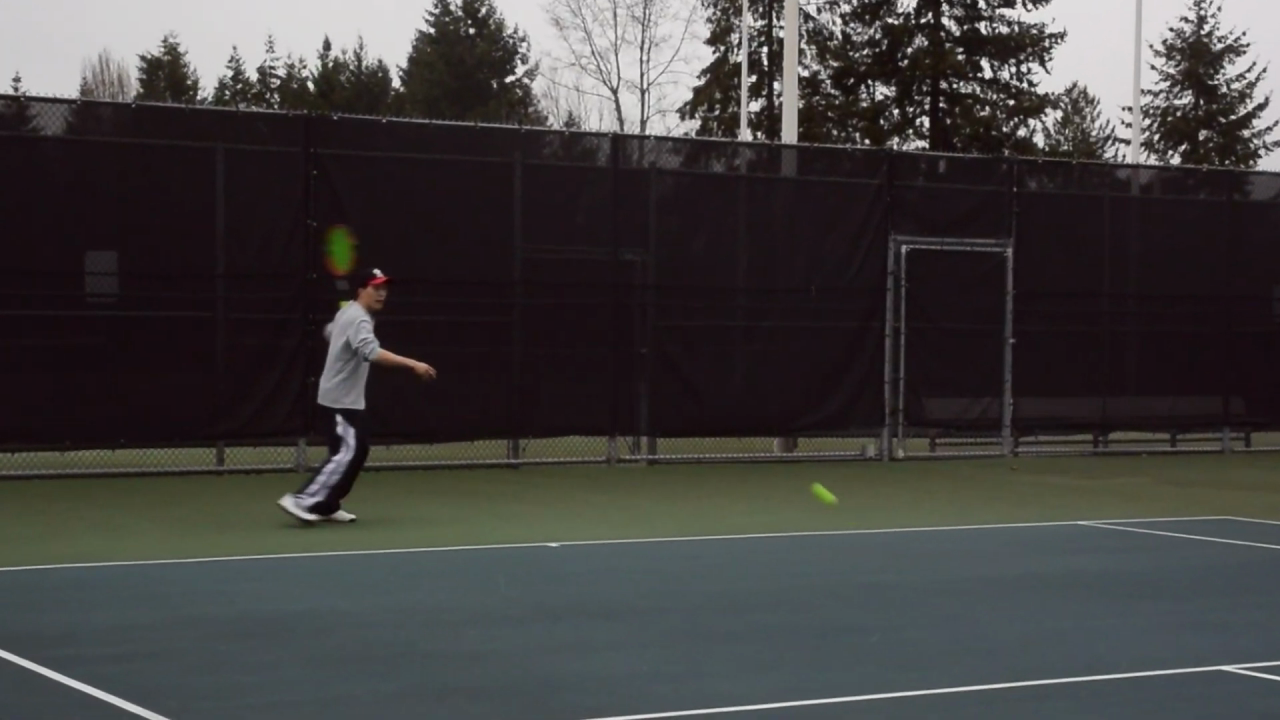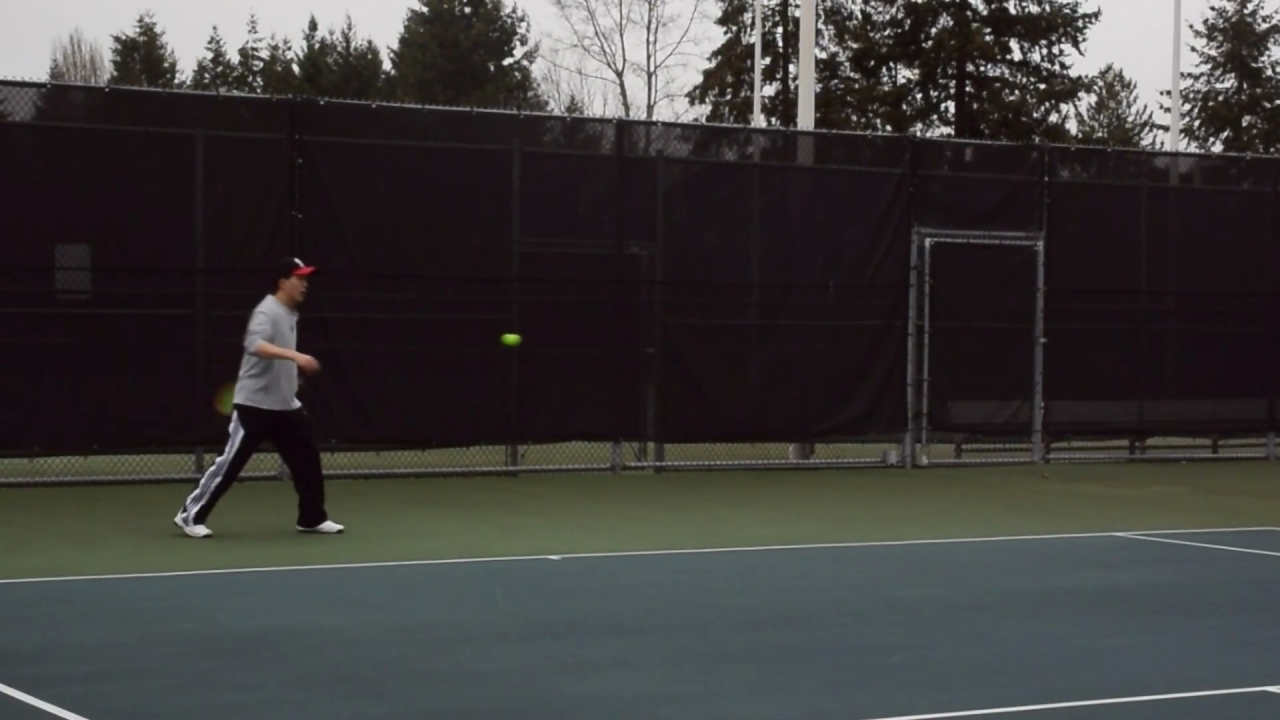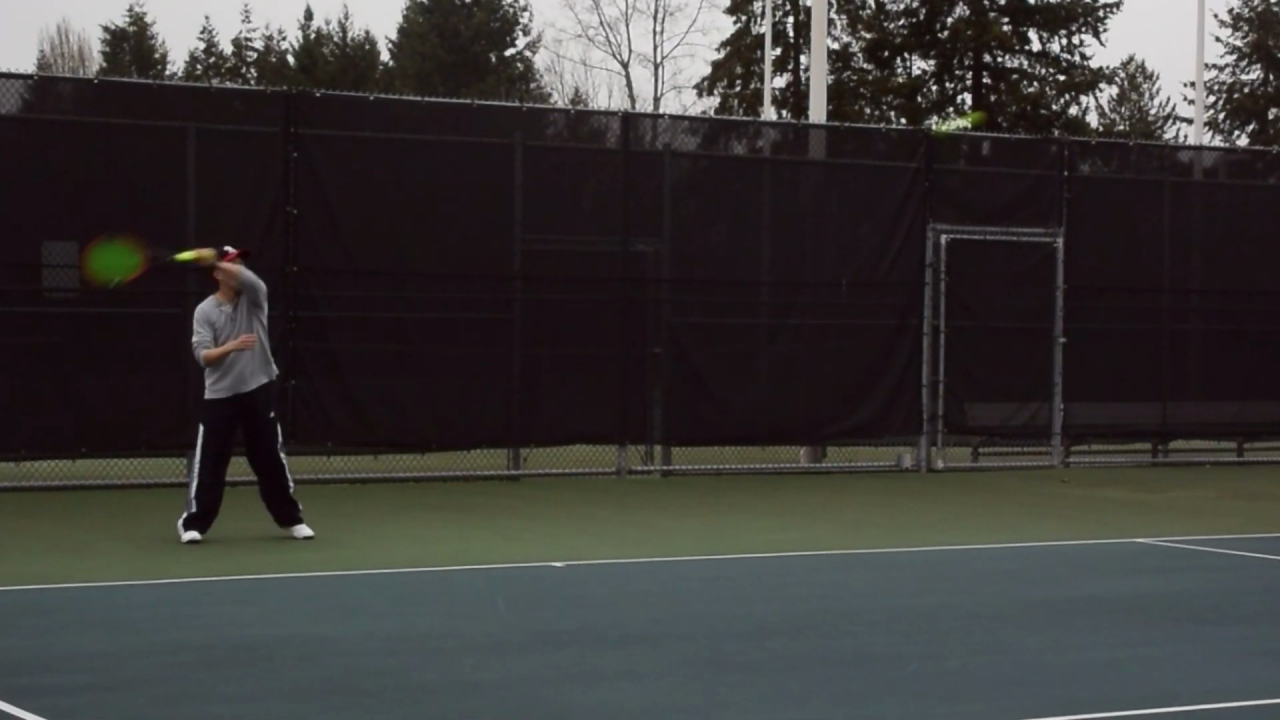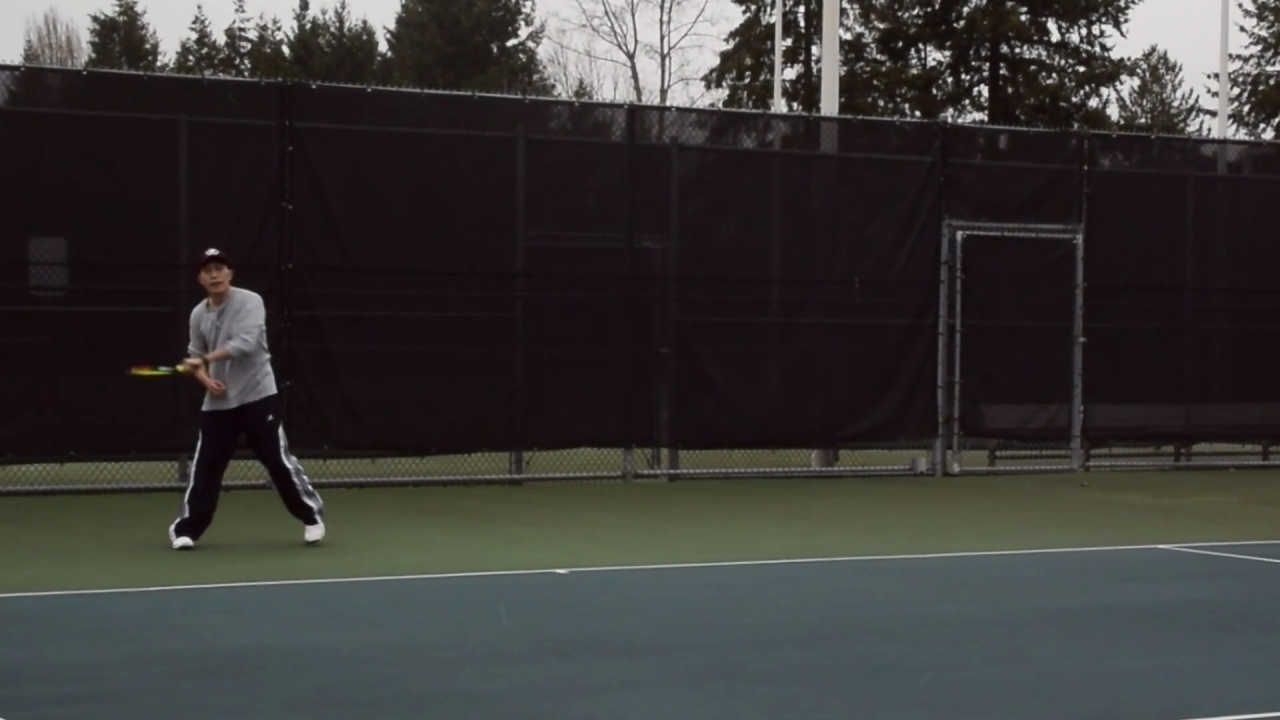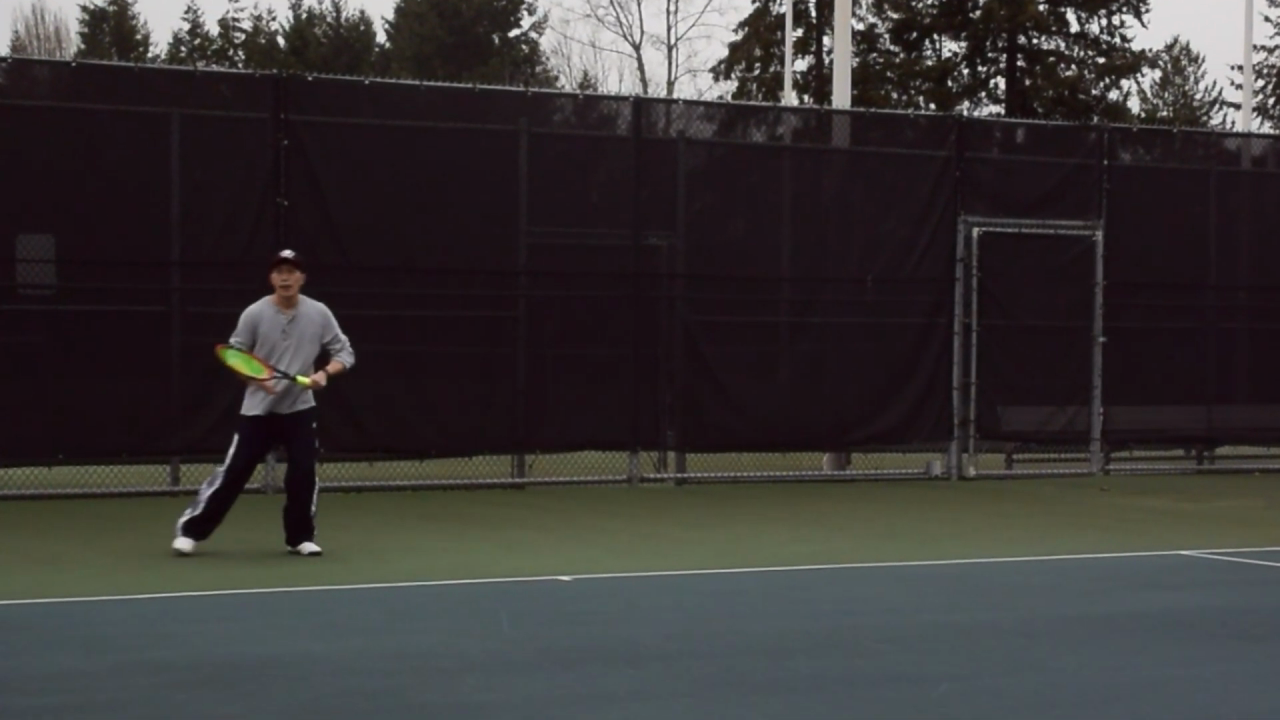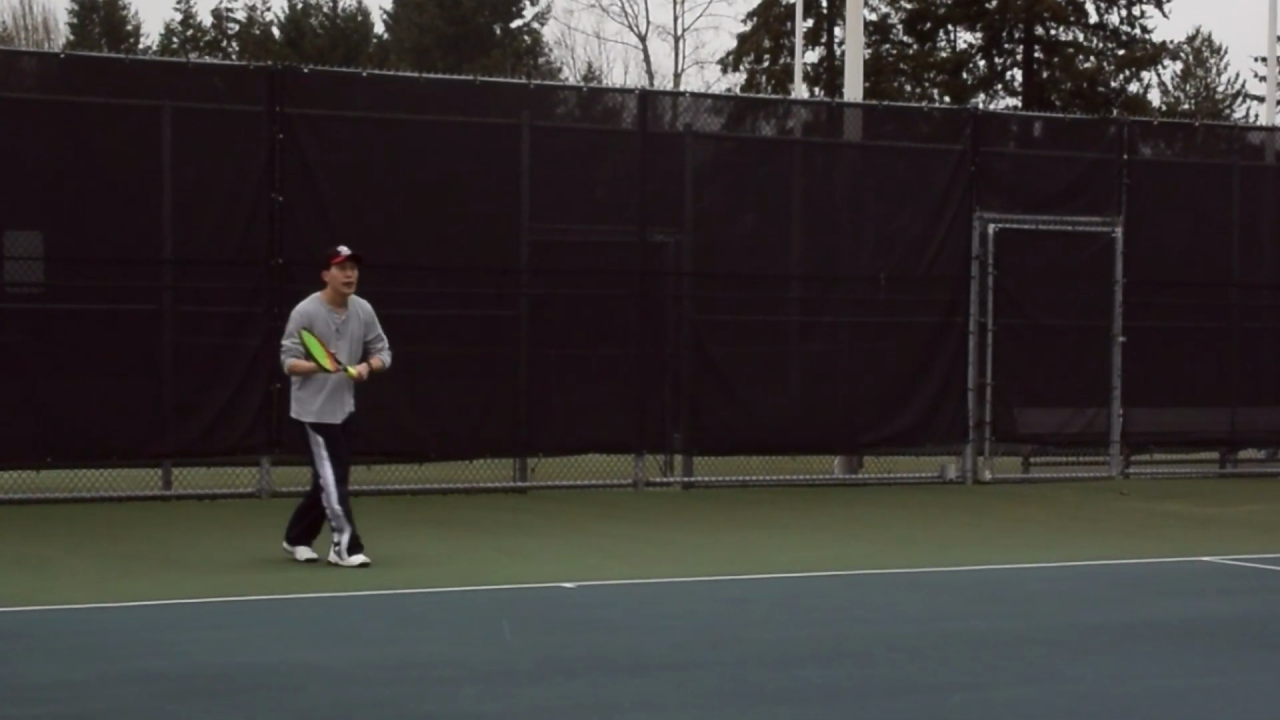
dt=0.7s
person 1, frame 1
left shoulder: (348, 312)
right shoulder: (358, 319)
left elbow: (331, 332)
right elbow: (372, 352)
right wrist: (414, 365)
left hip: (348, 400)
right hip: (340, 401)
left knee: (357, 453)
right knee: (345, 455)
left ankle: (325, 507)
right ankle: (301, 502)
person 1, frame 2
left shoulder: (289, 314)
right shoulder: (267, 311)
right elbow: (255, 344)
right wrist: (294, 356)
left hip: (286, 404)
right hip: (254, 404)
left knee: (308, 458)
right knee: (230, 462)
left ankle: (312, 518)
right ankle: (191, 515)
person 1, frame 3
left shoulder: (256, 292)
right shoulder: (204, 311)
left elbow: (245, 277)
right elbow: (203, 355)
left wrist: (213, 261)
right wrist: (229, 348)
left hip: (258, 389)
right hip: (220, 395)
left knee: (270, 457)
right knee: (209, 460)
left ankle: (290, 518)
right ankle: (193, 523)
person 1, frame 4
left shoulder: (250, 302)
right shoulder: (198, 315)
left elbow: (245, 344)
right elbow: (201, 363)
left wrist: (204, 359)
right wrist: (206, 379)
left hip: (258, 397)
right hip: (218, 403)
left knee: (278, 460)
right knee: (206, 466)
left ankle: (312, 515)
right ankle: (186, 528)
person 1, frame 5
left shoulder: (319, 313)
right shoulder: (254, 314)
left elbow: (345, 353)
left wrist: (325, 373)
right wrist: (255, 378)
left hip: (300, 407)
right hip: (258, 408)
left knee: (303, 472)
right knee: (235, 470)
left ankle: (300, 536)
right ankle: (191, 529)
person 1, frame 6
left shoulder: (364, 310)
right shoulder: (305, 312)
left elbow: (382, 352)
right elbow: (288, 362)
left wrist: (366, 366)
right wrist: (318, 366)
left hip: (343, 406)
right hip: (313, 408)
left knee: (330, 476)
right knee: (333, 475)
left ankle: (297, 539)
right ankle: (346, 547)
